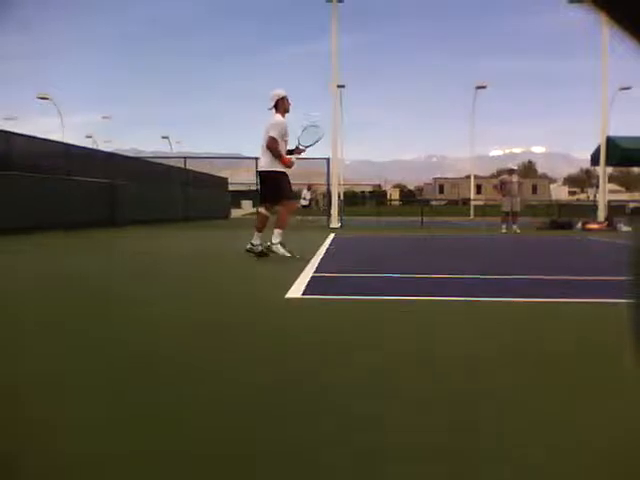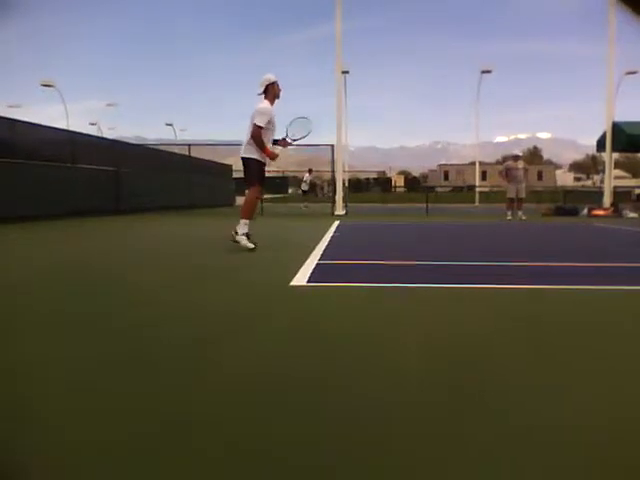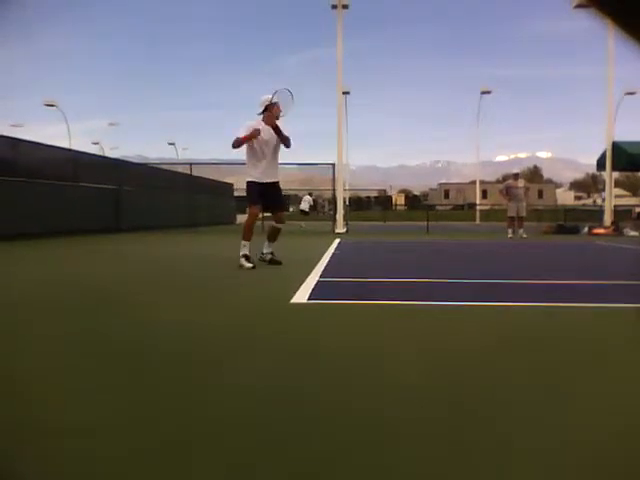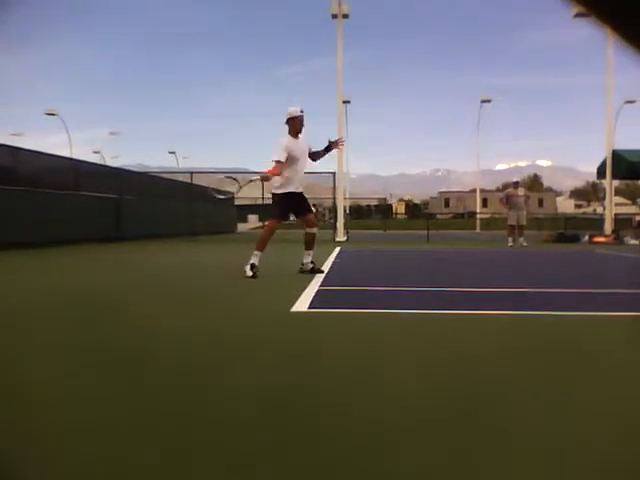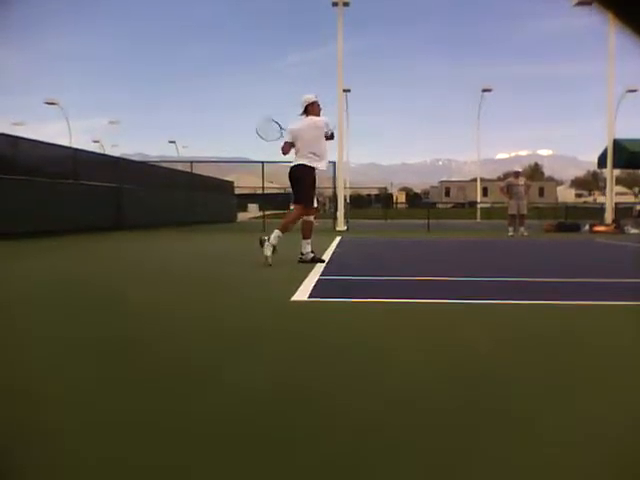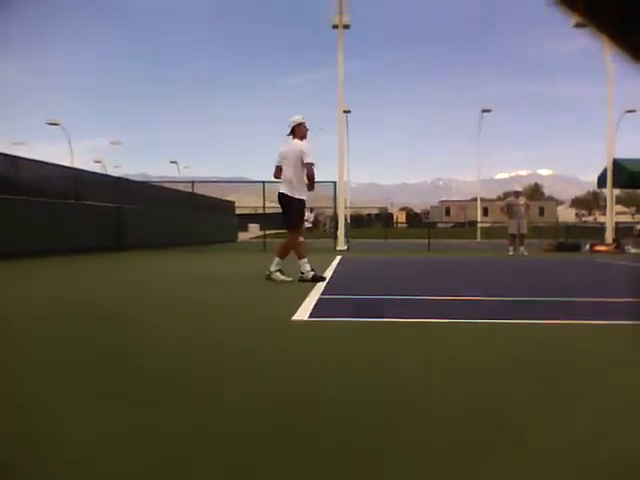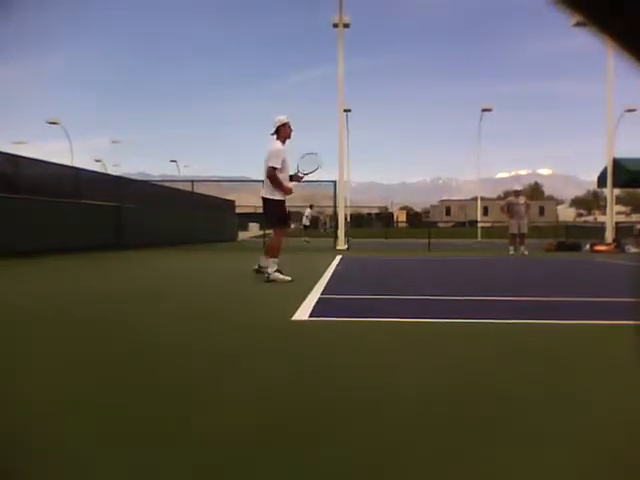
dt=0.5s
person 1, frame 1
left shoulder: (275, 121)
right shoulder: (279, 121)
right elbow: (270, 144)
left wrist: (293, 151)
right wrist: (285, 160)
left hip: (265, 169)
right hip: (274, 170)
left knee: (267, 207)
right knee: (288, 204)
left ankle: (255, 244)
right ankle: (275, 242)
person 1, frame 2
left shoulder: (268, 109)
right shoulder: (264, 108)
right elbow: (254, 134)
left wrist: (279, 142)
right wrist: (268, 151)
left hip: (258, 158)
right hip: (252, 156)
left knee: (256, 195)
right knee: (254, 192)
left ankle: (241, 230)
right ankle: (241, 232)
person 1, frame 3
left shoulder: (276, 129)
right shoulder: (253, 126)
left elbow: (287, 144)
right elbow: (235, 144)
left wrist: (275, 126)
right wrist: (248, 137)
left hip: (272, 181)
right hip: (255, 180)
left knee: (280, 219)
right knee: (254, 213)
left ankle: (266, 253)
right ankle: (244, 253)
person 1, frame 4
left shoulder: (302, 141)
right shoulder: (284, 143)
left elbow: (313, 157)
right elbow: (279, 166)
left wrist: (329, 147)
right wrist: (270, 174)
left hip: (296, 192)
right hip: (282, 192)
left knee: (311, 222)
right knee: (273, 224)
left ankle: (307, 263)
right ankle: (252, 263)
person 1, frame 5
left shoulder: (293, 127)
right shoulder: (322, 122)
left elbow: (285, 150)
right elbow: (331, 136)
left hip: (297, 169)
right hip: (306, 170)
left knee: (309, 211)
right knee: (300, 209)
left ankle: (306, 252)
right ankle: (271, 241)
person 1, frame 6
left shoulder: (284, 149)
right shoulder: (303, 146)
left elbow: (276, 174)
right elbow: (309, 171)
right wrist: (311, 183)
left hip: (286, 194)
right hip: (294, 196)
left knee: (298, 233)
right knee: (294, 235)
left ankle: (306, 271)
right ankle: (274, 269)
person 1, frame 7
left shoulder: (278, 148)
right shoulder: (278, 148)
right elbow: (270, 174)
left wrist: (291, 178)
right wrist: (284, 188)
left hip: (275, 197)
right hip: (273, 197)
left knee: (280, 231)
right knee: (279, 232)
left ankle: (263, 265)
right ankle: (272, 271)
